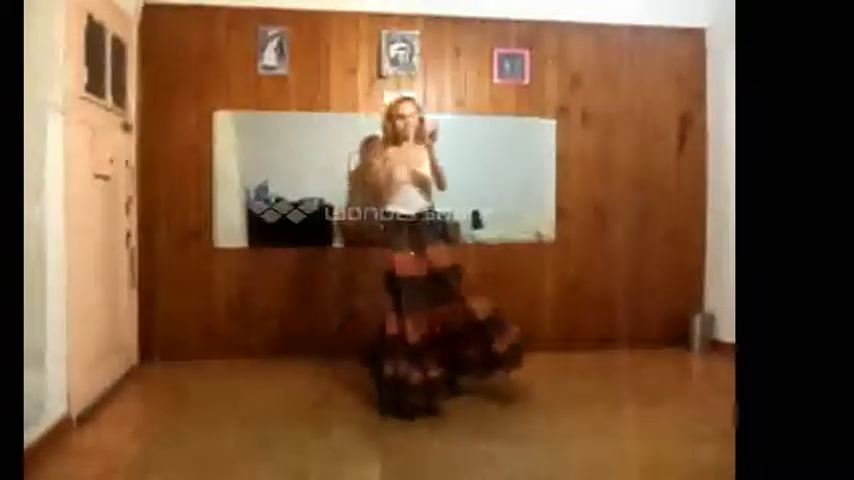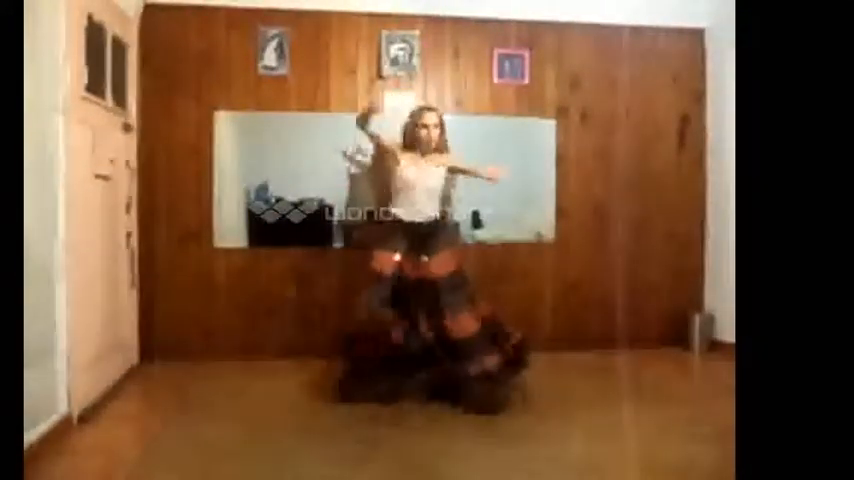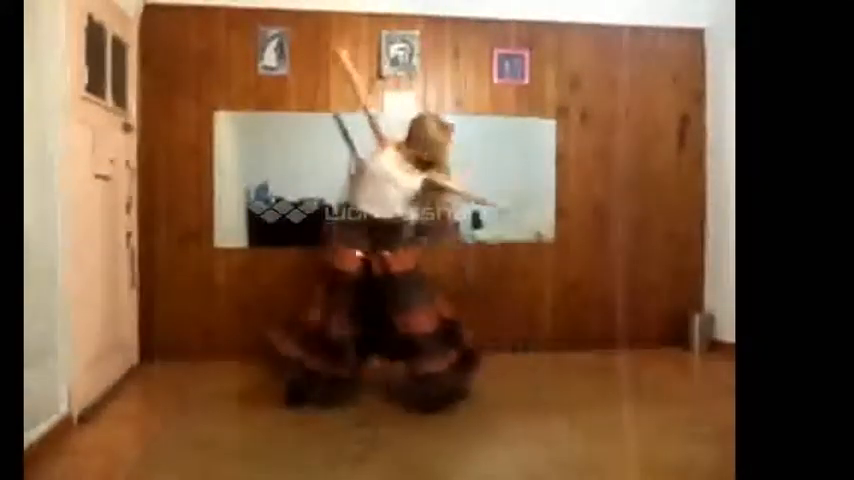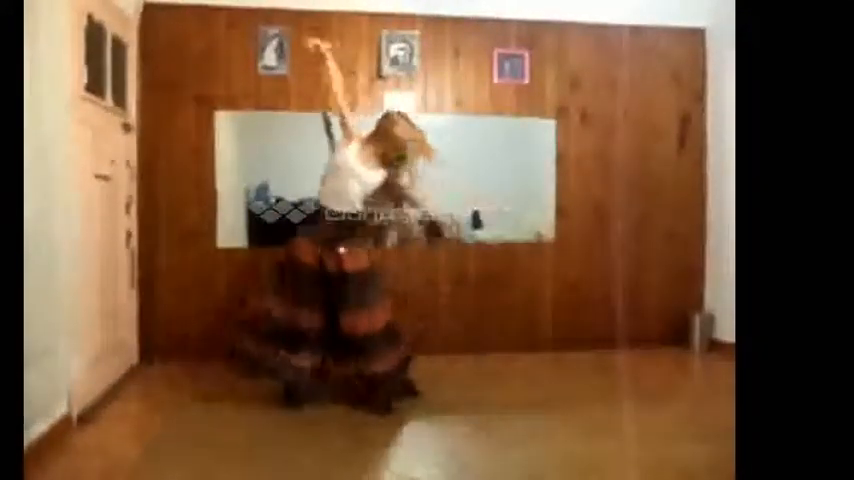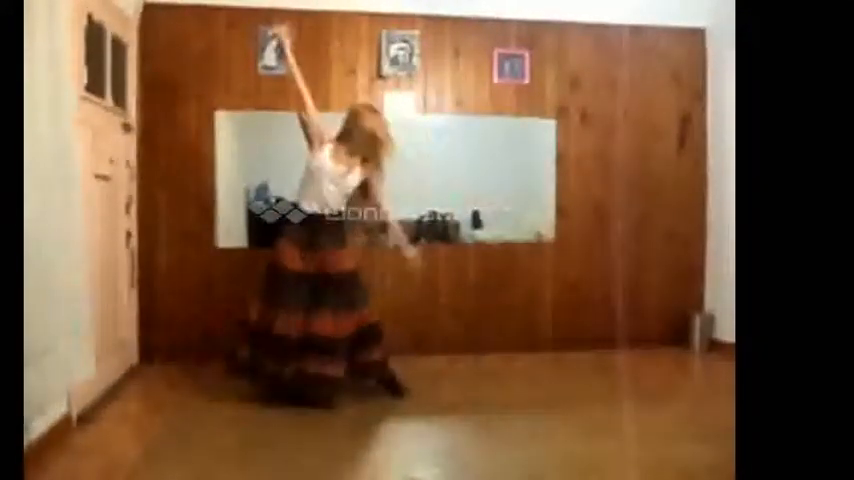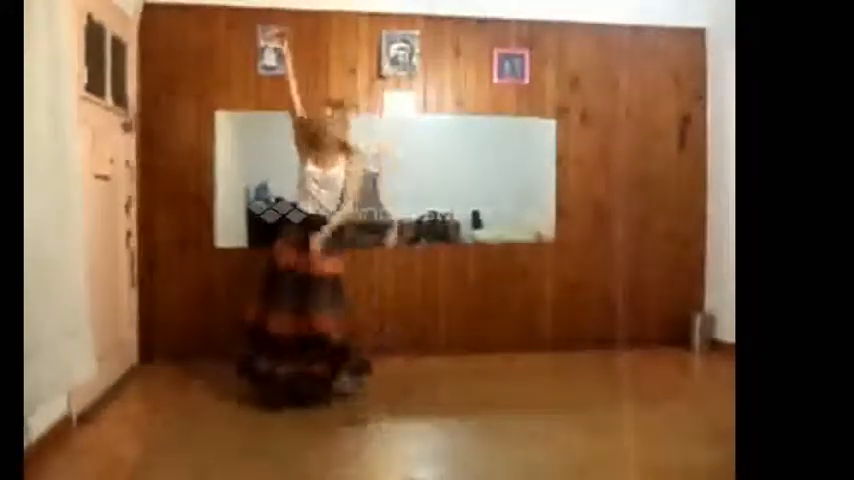
dt=0.3s
person 1, frame 1
left shoulder: (425, 151)
right shoulder: (386, 153)
left elbow: (441, 184)
right elbow: (380, 182)
left wrist: (430, 150)
right wrist: (403, 153)
left hip: (427, 228)
right hip: (398, 230)
left knee: (445, 295)
right knee: (408, 305)
left ankle: (440, 376)
right ankle: (408, 386)
person 1, frame 2
left shoulder: (445, 161)
right shoulder: (398, 155)
left elbow: (475, 171)
right elbow: (367, 132)
left wrist: (491, 173)
right wrist: (366, 118)
left hip: (432, 237)
right hip: (398, 234)
left knee: (452, 304)
right knee: (380, 299)
left ankle: (469, 380)
person 1, frame 3
left shoulder: (426, 172)
right shoulder: (388, 148)
left elbow: (454, 186)
right elbow: (366, 102)
left wrist: (489, 202)
right wrist: (348, 62)
left hip: (392, 236)
right hip: (357, 230)
left knee: (414, 302)
right knee: (338, 300)
left ankle: (432, 382)
right ankle: (317, 381)
person 1, frame 4
left shoulder: (388, 169)
right shoulder: (352, 141)
left elbow: (405, 194)
right elbow: (339, 93)
right wrist: (327, 56)
left hip: (350, 233)
right hip: (318, 225)
left knee: (364, 305)
right knee: (306, 301)
left ankle: (377, 381)
right ankle: (302, 380)
person 1, frame 5
left shoulder: (367, 165)
right shoulder: (322, 143)
left elbow: (380, 205)
right elbow: (304, 96)
left wrist: (403, 242)
right wrist: (287, 51)
left hip: (334, 235)
right hip: (300, 229)
left knee: (342, 308)
right knee: (290, 306)
left ankle: (323, 381)
right ankle: (287, 381)
person 1, frame 6
left shoulder: (351, 158)
right shoulder: (306, 150)
left elbow: (350, 203)
right elbow: (296, 105)
left wrist: (324, 233)
right wrist: (287, 59)
left hip: (327, 236)
right hip: (295, 232)
left knee: (322, 313)
right knee: (285, 309)
left ankle: (324, 380)
right ankle: (282, 383)
